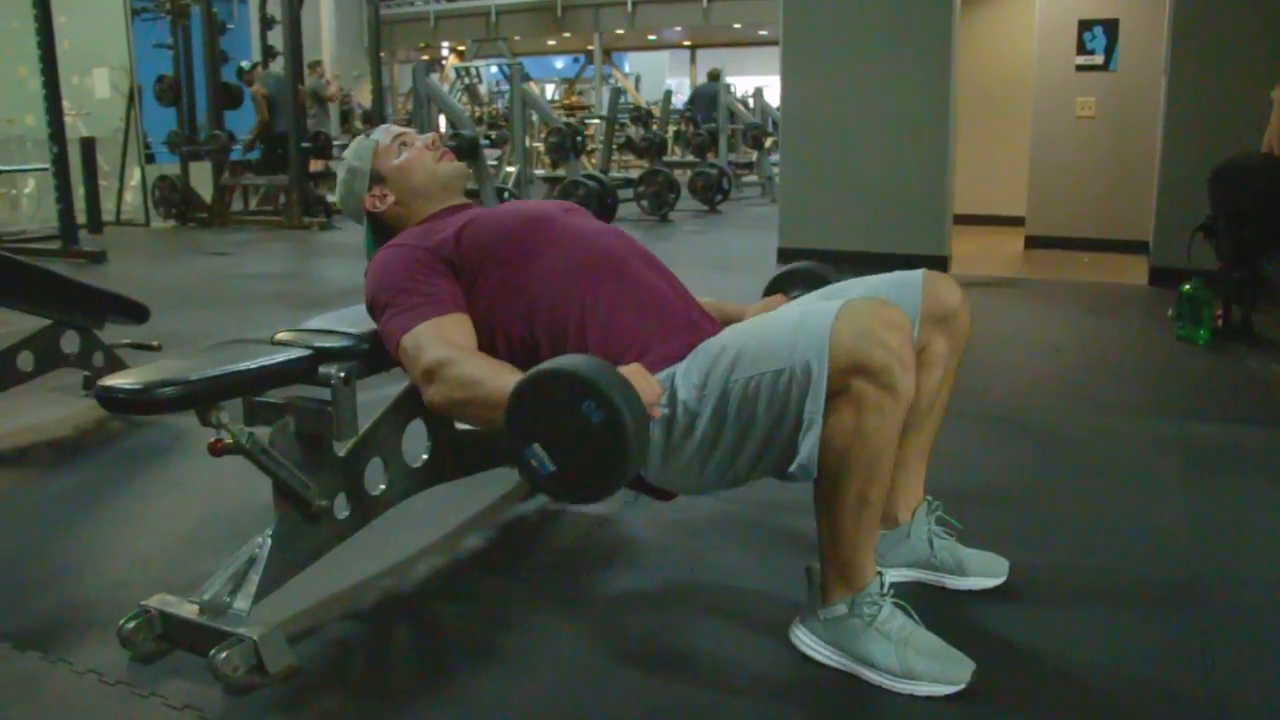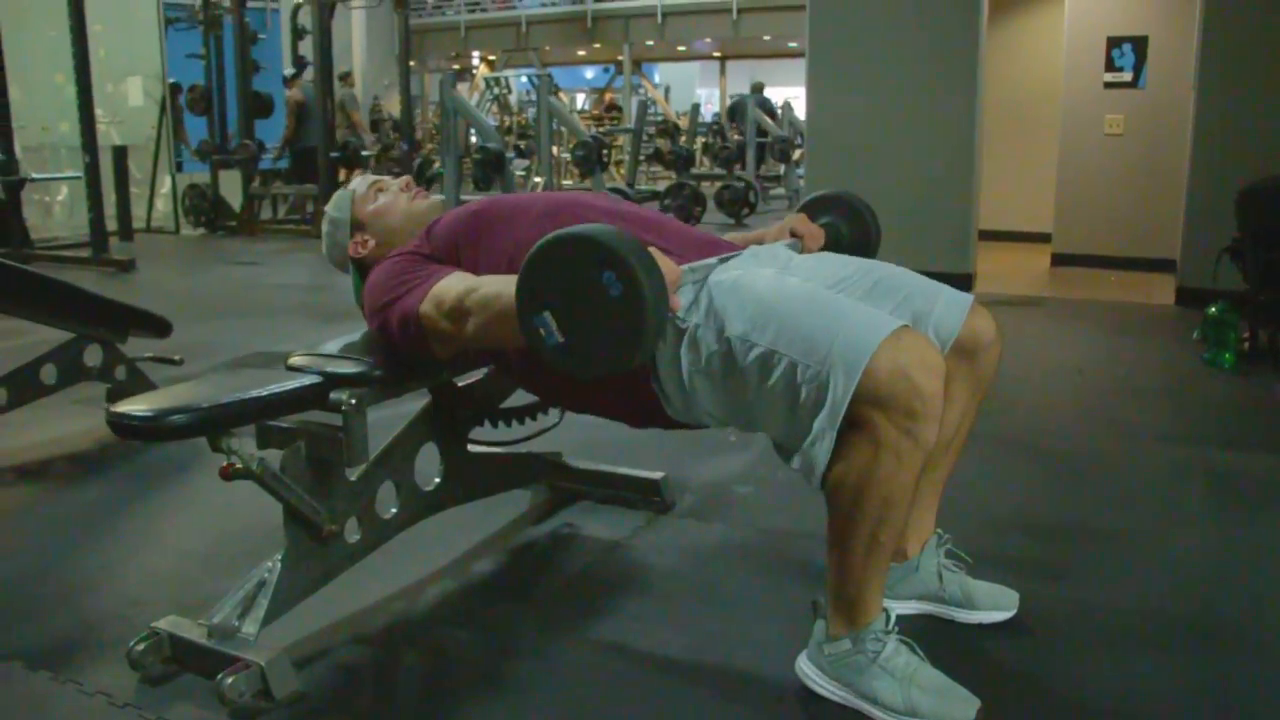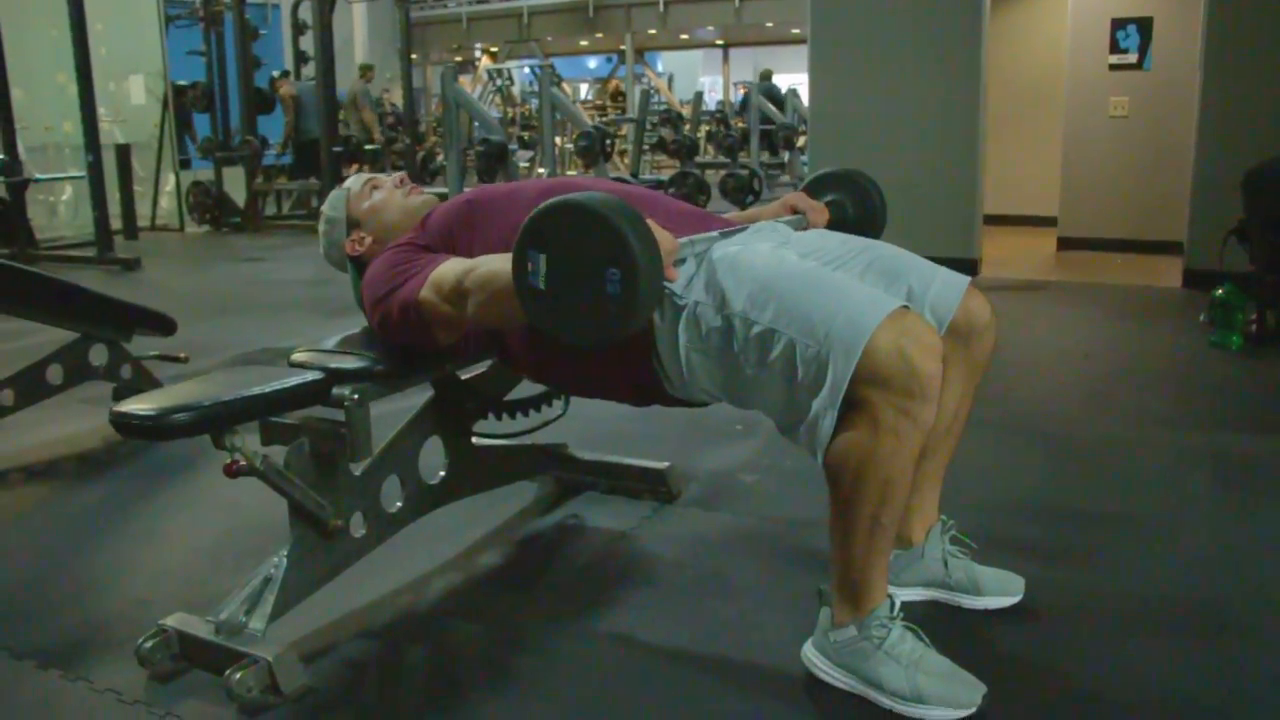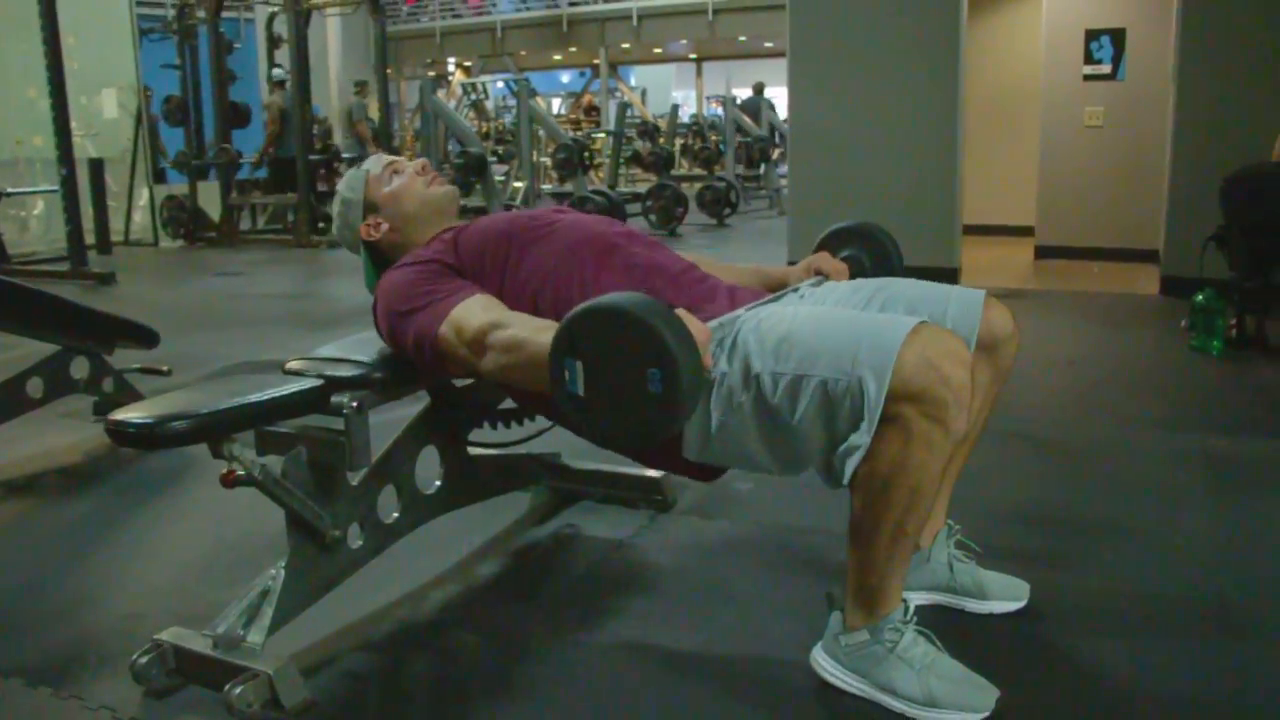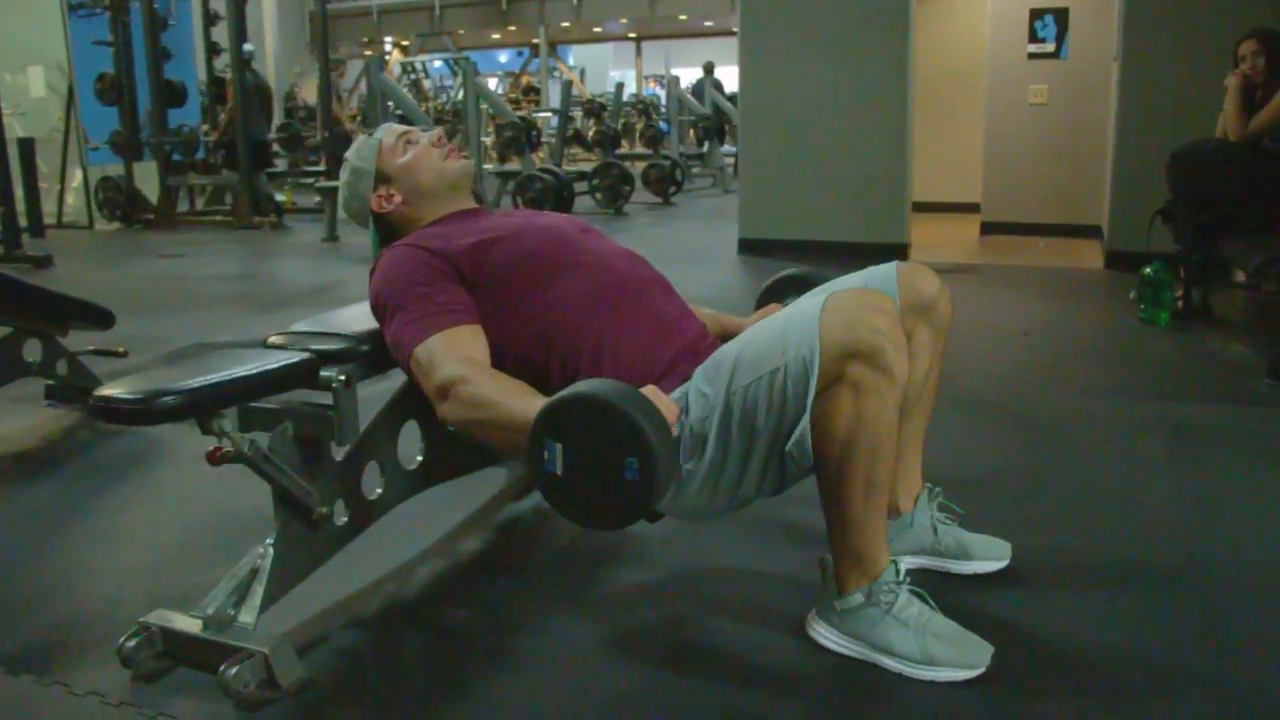
dt=0.7s
person 1, frame 1
left shoulder: (509, 222)
right shoulder: (410, 260)
right elbow: (445, 374)
left wrist: (746, 314)
left hip: (712, 356)
right hip: (667, 403)
left knee: (935, 301)
right knee: (873, 341)
left ankle: (898, 527)
right ankle: (845, 607)
person 1, frame 2
left shoulder: (477, 232)
right shoulder: (399, 280)
right elbow: (468, 311)
left wrist: (759, 235)
right hip: (683, 312)
left knee: (969, 337)
right knee: (904, 380)
left ankle: (908, 561)
right ankle: (850, 641)
person 1, frame 3
left shoulder: (476, 220)
right shoulder: (397, 273)
right elbow: (466, 293)
left wrist: (759, 210)
right hip: (678, 285)
left knee: (965, 319)
right knee: (902, 365)
left ankle: (913, 546)
right ankle: (856, 627)
person 1, frame 4
left shoulder: (512, 239)
right shoulder: (412, 281)
right elbow: (493, 341)
left wrist: (782, 275)
left hip: (750, 317)
right hip: (704, 370)
left knee: (987, 329)
right knee: (935, 374)
left ankle: (923, 553)
right ankle: (866, 631)
person 1, frame 5
left shoulder: (513, 228)
right shoulder: (414, 264)
right elbow: (459, 389)
left wrist: (744, 326)
left hip: (716, 369)
right hip: (679, 424)
left knee: (916, 290)
right knee: (865, 328)
left ankle: (904, 515)
right ankle: (862, 597)
